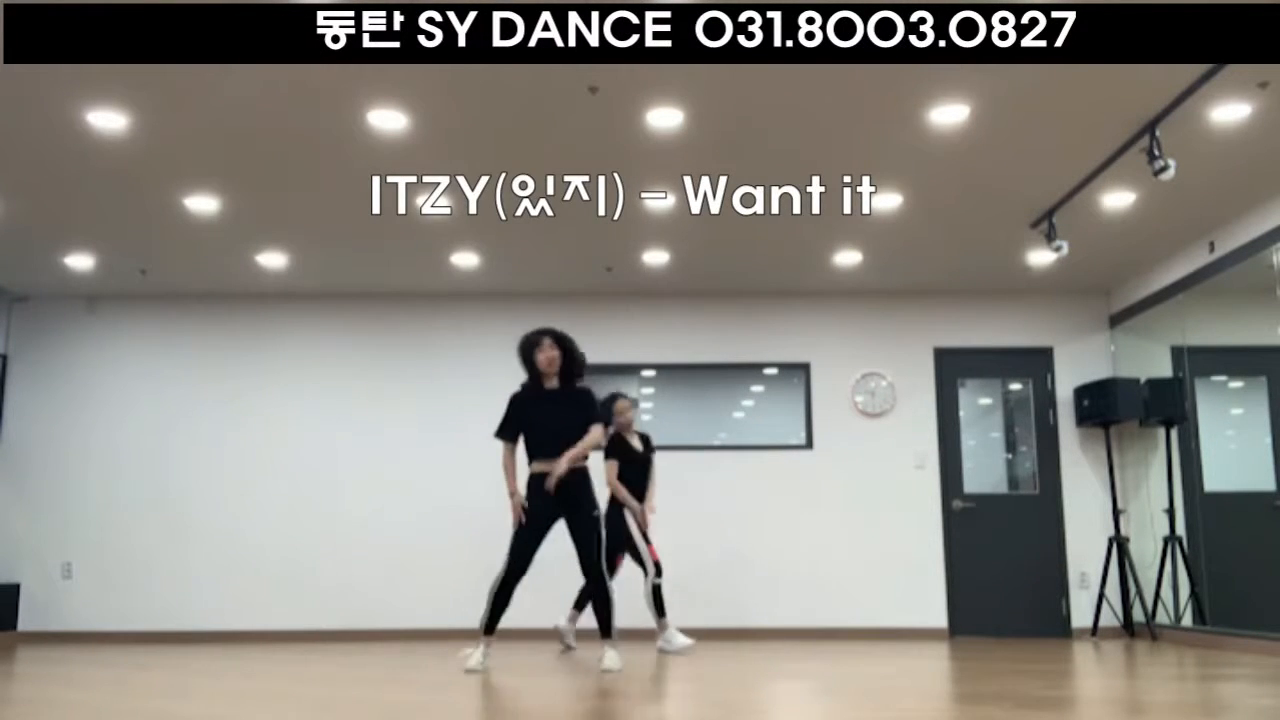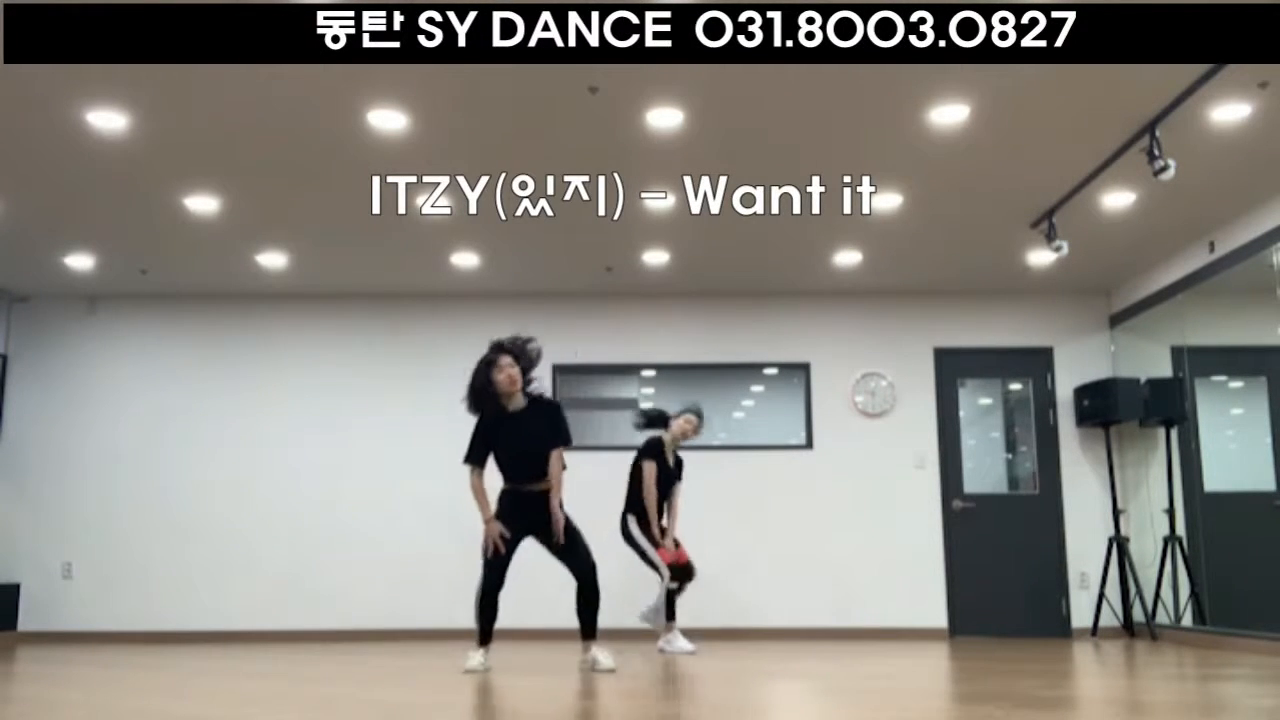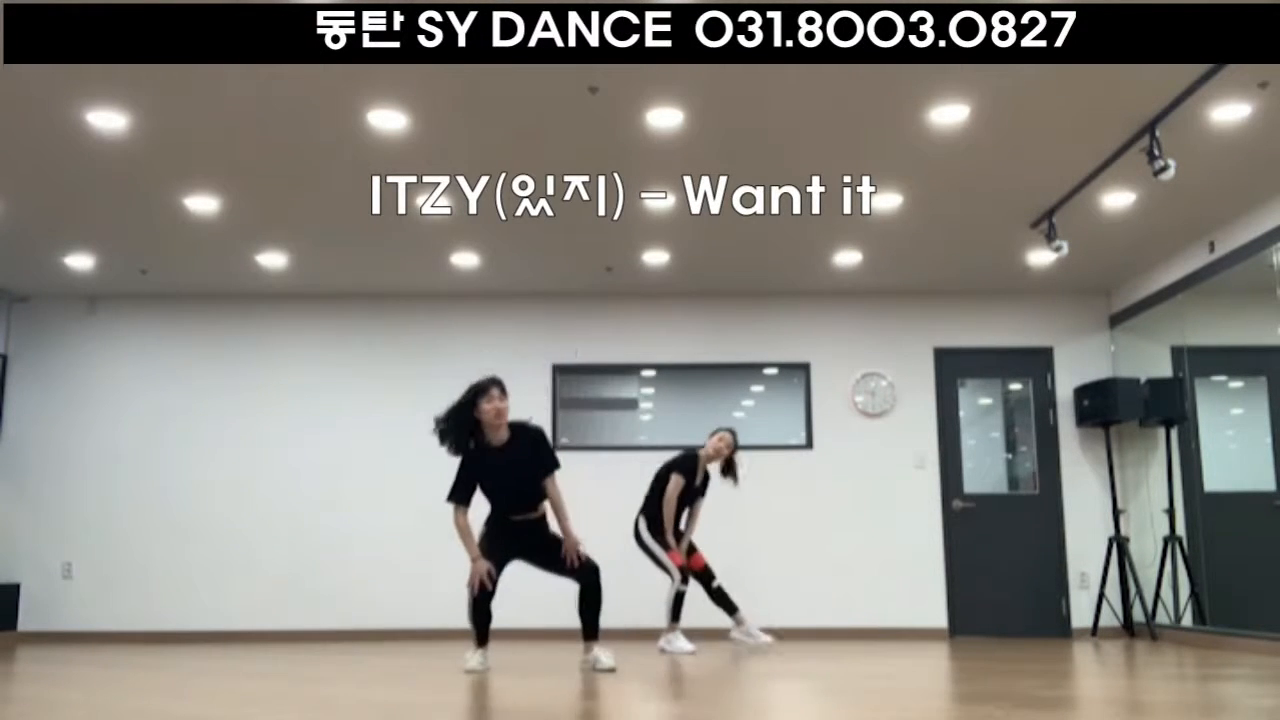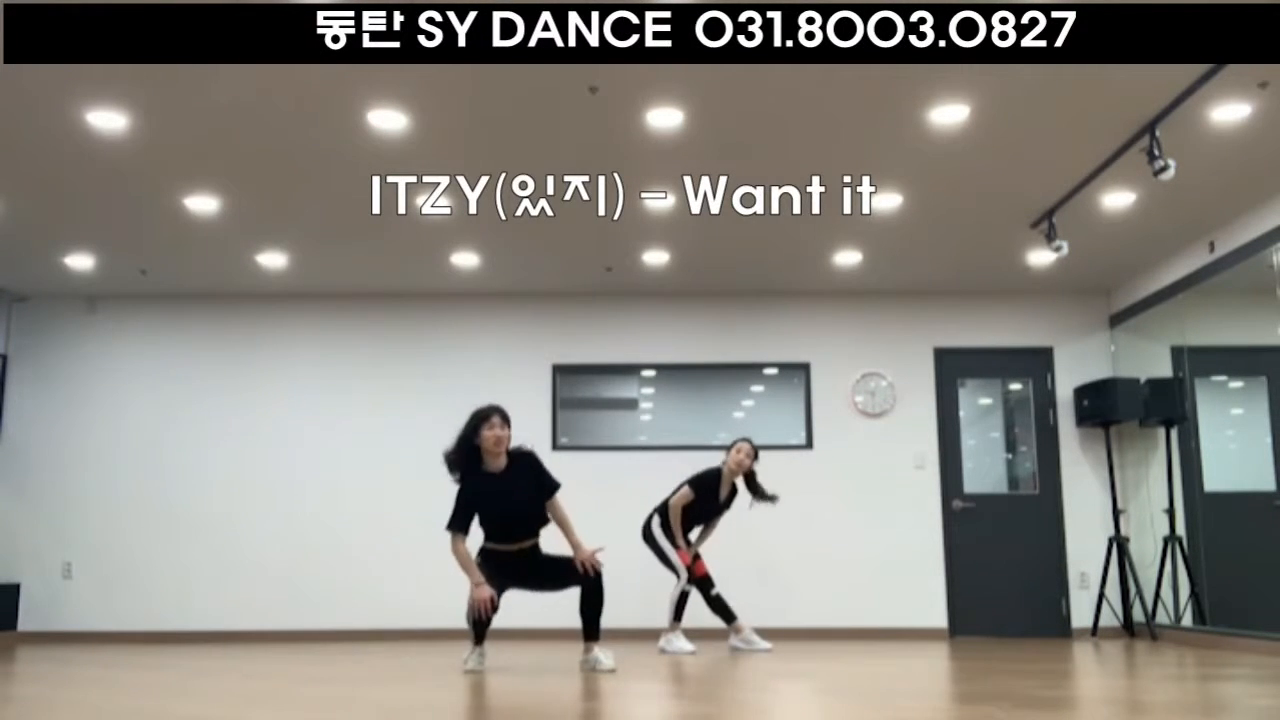
dt=0.2s
person 1, frame 1
left shoulder: (580, 396)
right shoulder: (521, 400)
left elbow: (597, 434)
right elbow: (508, 449)
left wrist: (567, 459)
right wrist: (513, 492)
left hip: (576, 486)
right hip: (537, 490)
left knee: (595, 568)
right knee: (514, 566)
left ankle: (608, 646)
right ankle: (483, 643)
person 1, frame 2
left shoulder: (547, 410)
right shoulder: (490, 421)
left elbow: (555, 460)
right elbow: (475, 474)
left wrist: (556, 507)
right wrist: (488, 520)
left hip: (547, 504)
right hip: (512, 507)
left knee: (586, 570)
right knee: (492, 575)
left ankle: (590, 648)
right ankle: (482, 649)
person 1, frame 3
left shoulder: (531, 437)
right shoulder: (474, 457)
left elbow: (549, 486)
right elbow: (460, 513)
left wrist: (568, 535)
right wrist: (476, 558)
left hip: (536, 530)
right hip: (500, 532)
left knee: (588, 572)
right knee: (481, 585)
left ankle: (591, 650)
right ankle: (481, 650)
person 1, frame 4
left shoulder: (526, 462)
right shoulder: (472, 483)
left elbow: (552, 504)
right elbow: (457, 542)
left wrist: (579, 546)
right wrist: (478, 583)
left hip: (531, 559)
right hip: (494, 563)
left knee: (590, 571)
right knee: (483, 602)
left ankle: (590, 651)
right ankle: (477, 648)
person 2, frame 1
left shoulder: (645, 440)
right shoulder: (615, 442)
left elbow: (648, 476)
right elbow: (612, 481)
left wrist: (648, 503)
right wrist: (637, 508)
left hip: (630, 515)
right hip: (622, 514)
left knee: (606, 573)
right knee: (652, 567)
left ankle: (569, 624)
right ankle: (665, 634)
person 2, frame 2
left shoulder: (677, 461)
right shoulder: (653, 445)
left elbow: (673, 501)
right elbow: (648, 487)
left wrist: (669, 534)
right wrist: (655, 529)
left hip: (656, 525)
right hip: (635, 522)
left knee: (687, 571)
right knee: (670, 573)
left ankle: (655, 613)
right ankle: (669, 636)
person 2, frame 3
left shoulder: (704, 477)
right shoulder: (687, 460)
left elbow: (694, 514)
right elbow: (669, 498)
left wrist: (683, 543)
right wrist: (669, 537)
left hip: (671, 529)
right hip: (648, 527)
left knee: (707, 576)
right knee: (680, 574)
left ankle: (742, 628)
right ankle: (670, 636)
person 2, frame 4
left shoulder: (731, 492)
right shoulder: (709, 477)
left elbow: (711, 524)
right elbow: (674, 503)
left wrist: (693, 549)
right wrist: (680, 541)
left hip: (677, 533)
right hip: (658, 526)
left knee: (706, 583)
right knee: (686, 574)
left ankle: (740, 634)
right ankle: (671, 636)
